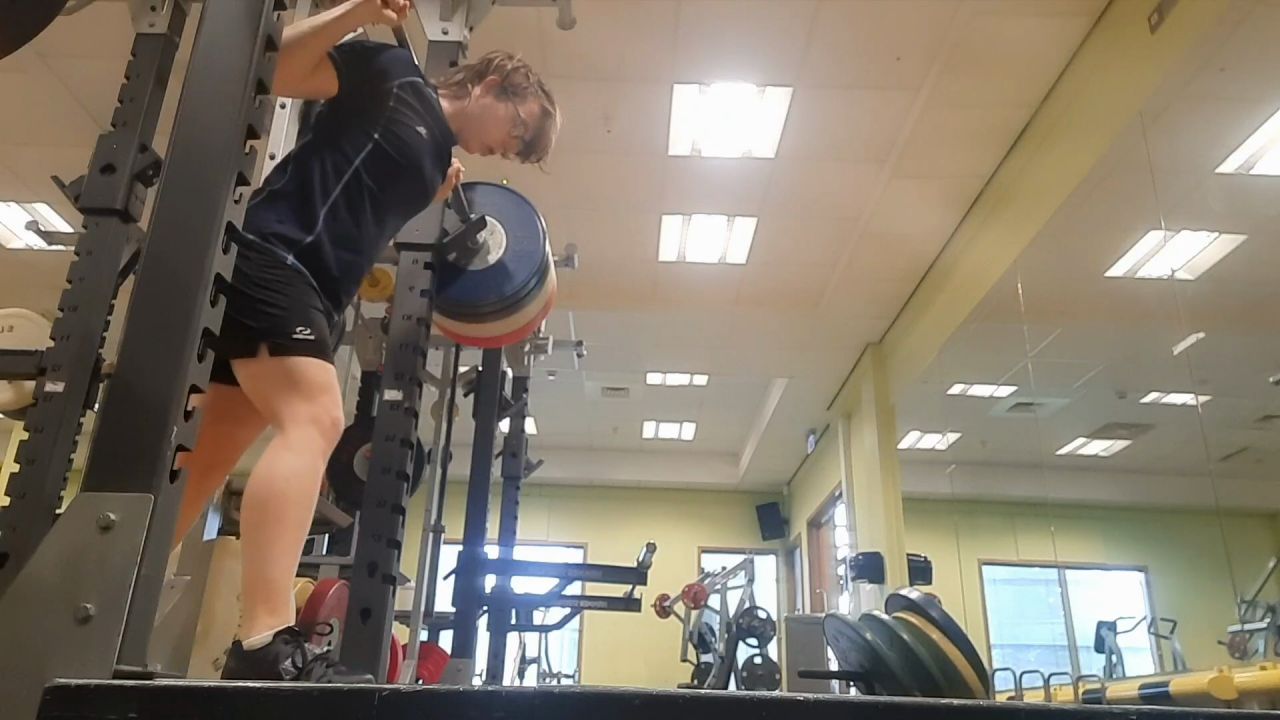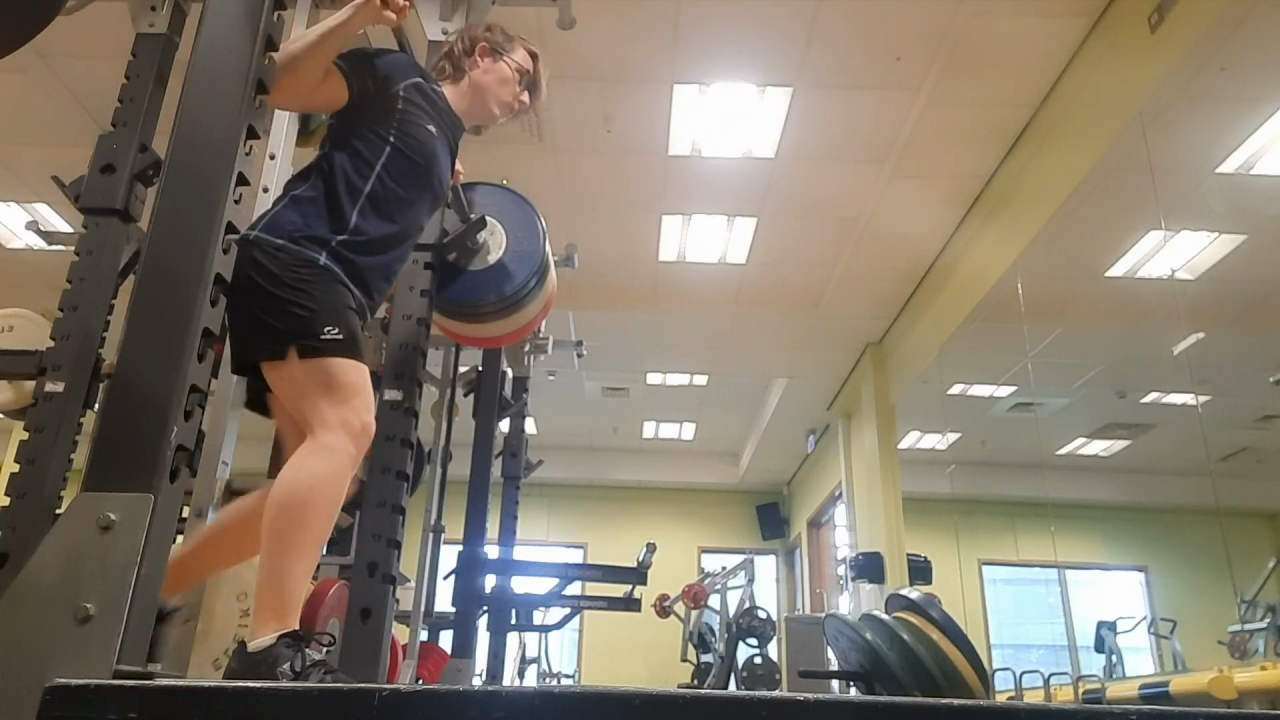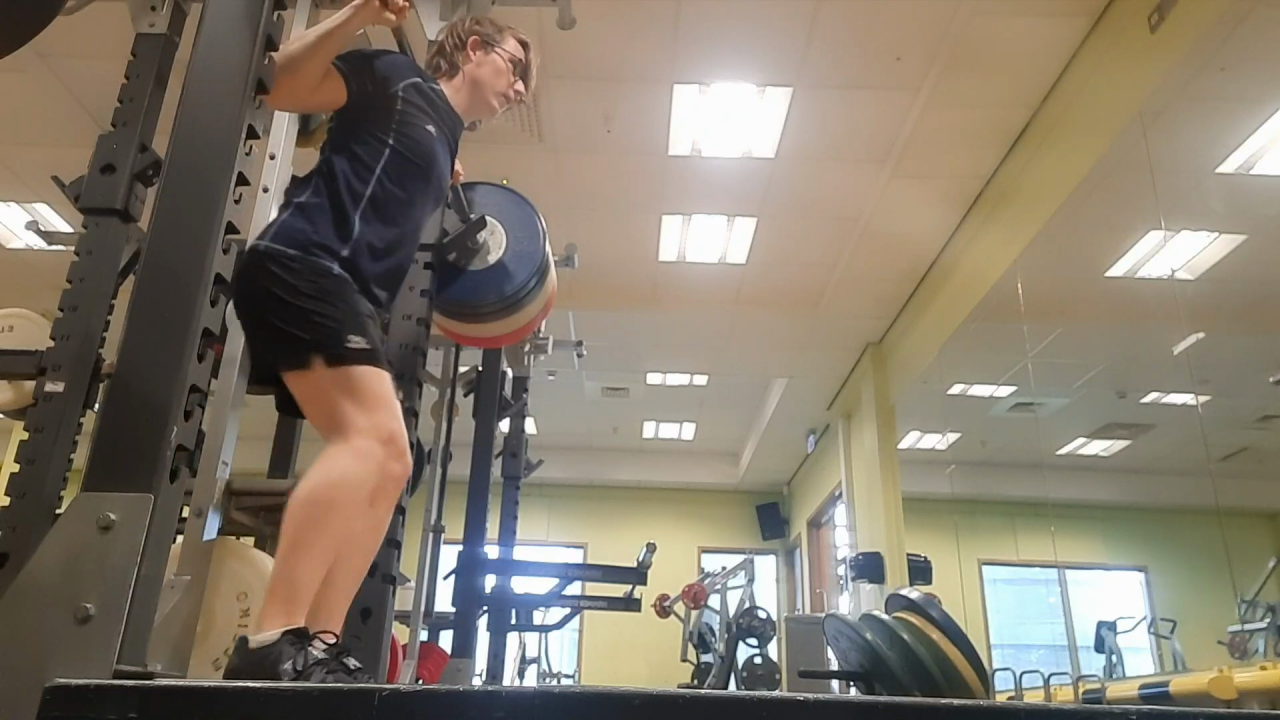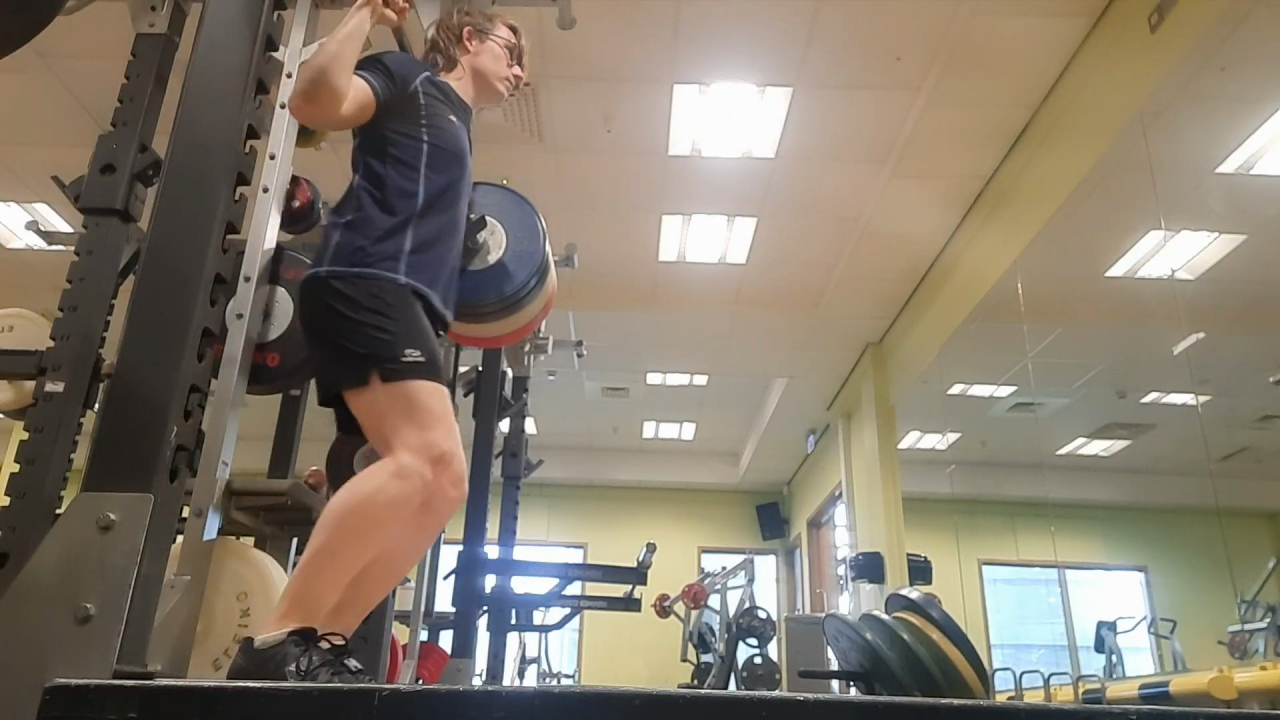
dt=0.4s
person 1, frame 1
left shoulder: (439, 159)
right shoulder: (392, 76)
right elbow: (274, 69)
left wrist: (436, 196)
left hip: (301, 287)
right hip: (267, 258)
left knee: (206, 459)
right knee: (314, 420)
right ankle: (265, 643)
person 1, frame 2
left shoulder: (444, 150)
right shoulder: (399, 79)
right elbow: (282, 83)
left wrist: (438, 195)
left hip: (336, 291)
right hip: (293, 263)
left knee: (340, 444)
right knee: (345, 428)
left ankle: (150, 594)
right ankle: (267, 647)
person 1, frame 3
left shoulder: (445, 141)
right shoulder: (395, 79)
right elbow: (281, 83)
left wrist: (441, 193)
left hip: (341, 290)
right hip: (300, 267)
left knee: (386, 459)
right knee: (369, 437)
left ankle: (315, 645)
right ankle: (270, 642)
person 1, frame 4
left shoulder: (451, 125)
right shoulder: (408, 78)
right elbow: (314, 99)
left hip: (401, 301)
right hip: (367, 285)
left knee: (443, 483)
right knee: (422, 456)
left ankle: (321, 647)
right ankle: (278, 644)
